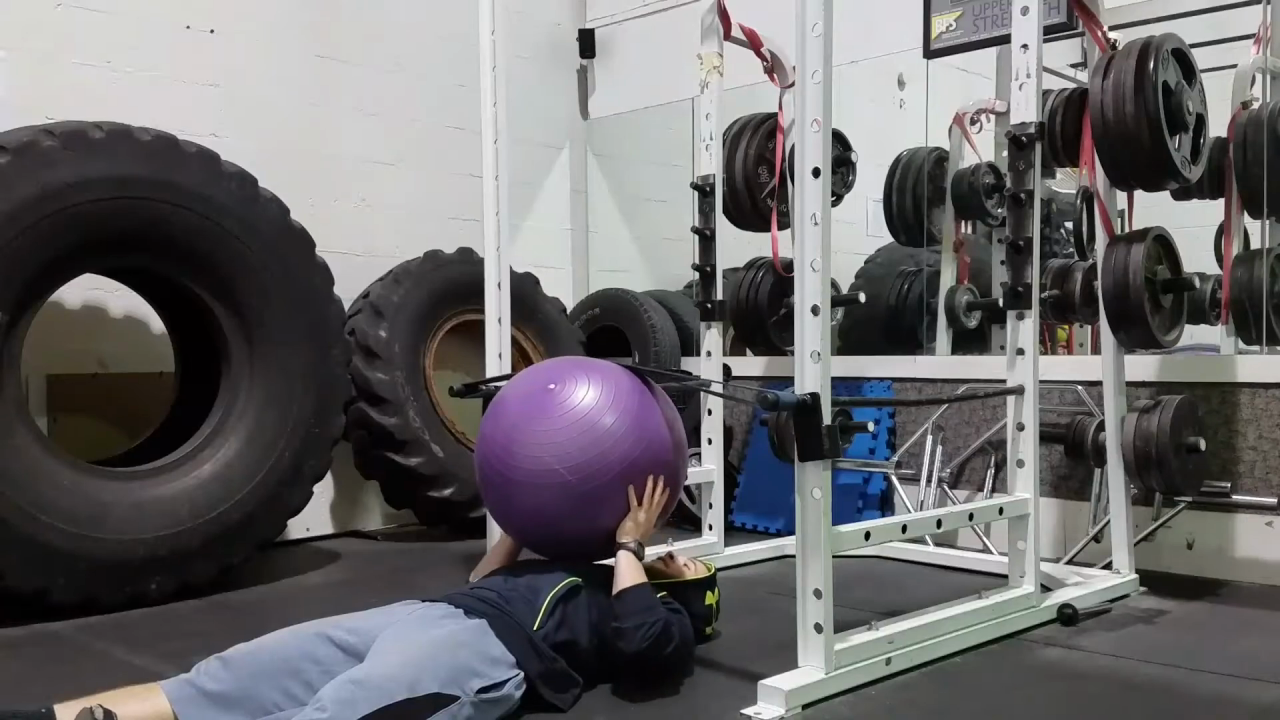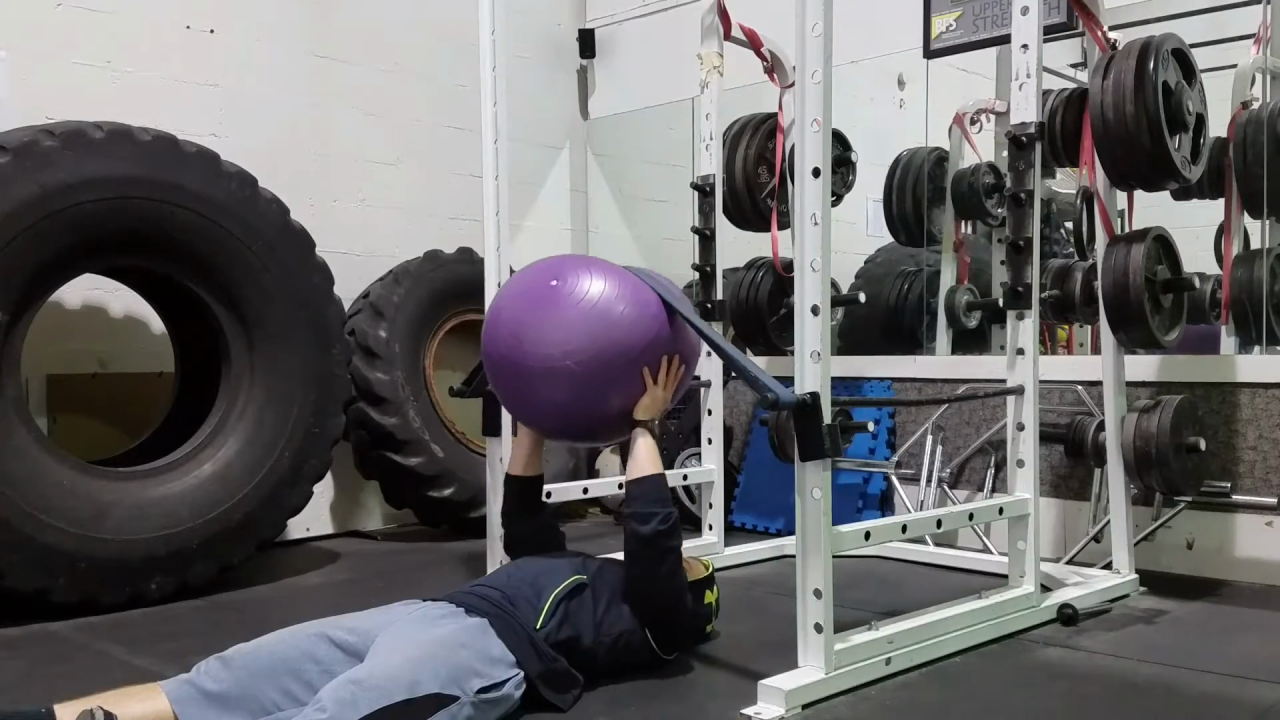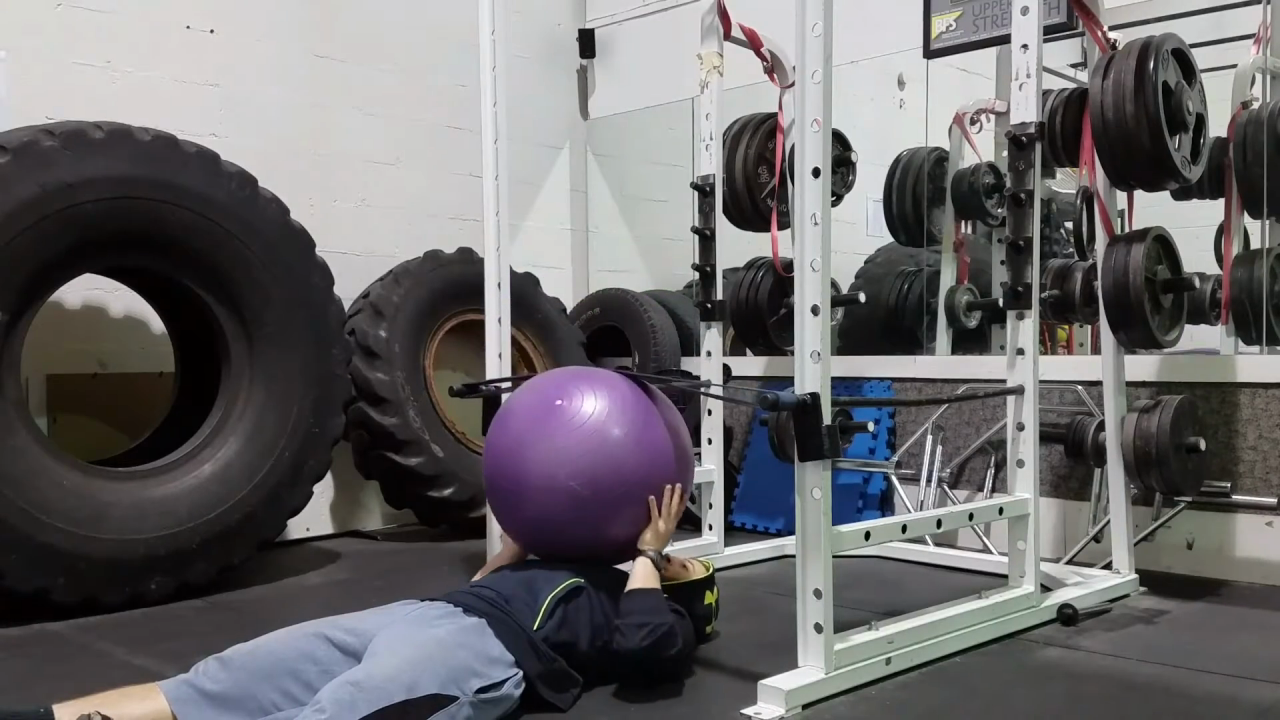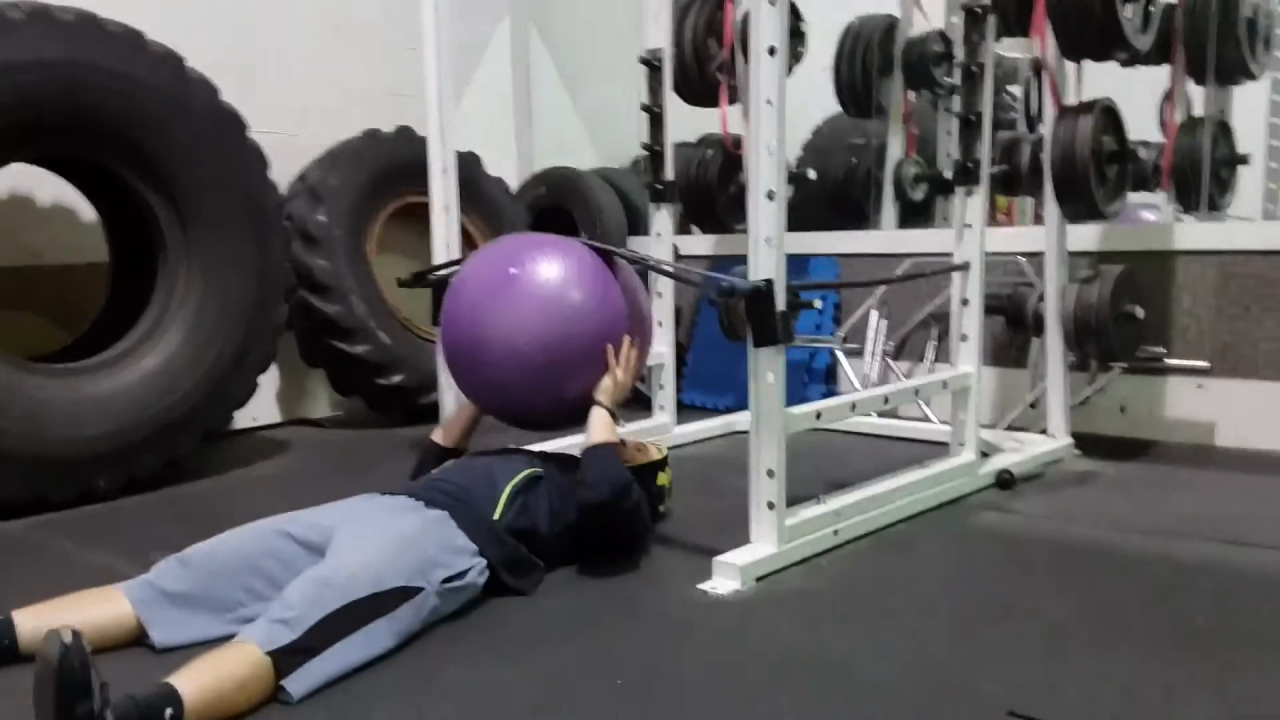
dt=1s
person 1, frame 1
left shoulder: (668, 626)
right shoulder: (592, 578)
left elbow: (636, 641)
right elbow: (482, 582)
left wrist: (630, 543)
left hip: (491, 651)
right hip: (423, 614)
person 1, frame 2
left shoulder: (661, 618)
right shoulder: (575, 573)
left elbow: (652, 530)
right elbow: (521, 512)
left wrist: (644, 424)
left hip: (489, 649)
right hip: (423, 615)
person 1, frame 3
left shoulder: (669, 630)
right shoulder: (594, 581)
left elbow: (638, 645)
left wrist: (646, 551)
left hip: (488, 649)
right hip: (421, 612)
person 1, frame 4
left shoulder: (626, 512)
right shoulder: (551, 468)
left elbow: (601, 493)
right elbow: (430, 467)
left wrist: (604, 401)
left hip: (449, 540)
right hip: (382, 507)
left knee: (285, 633)
right knee: (177, 581)
